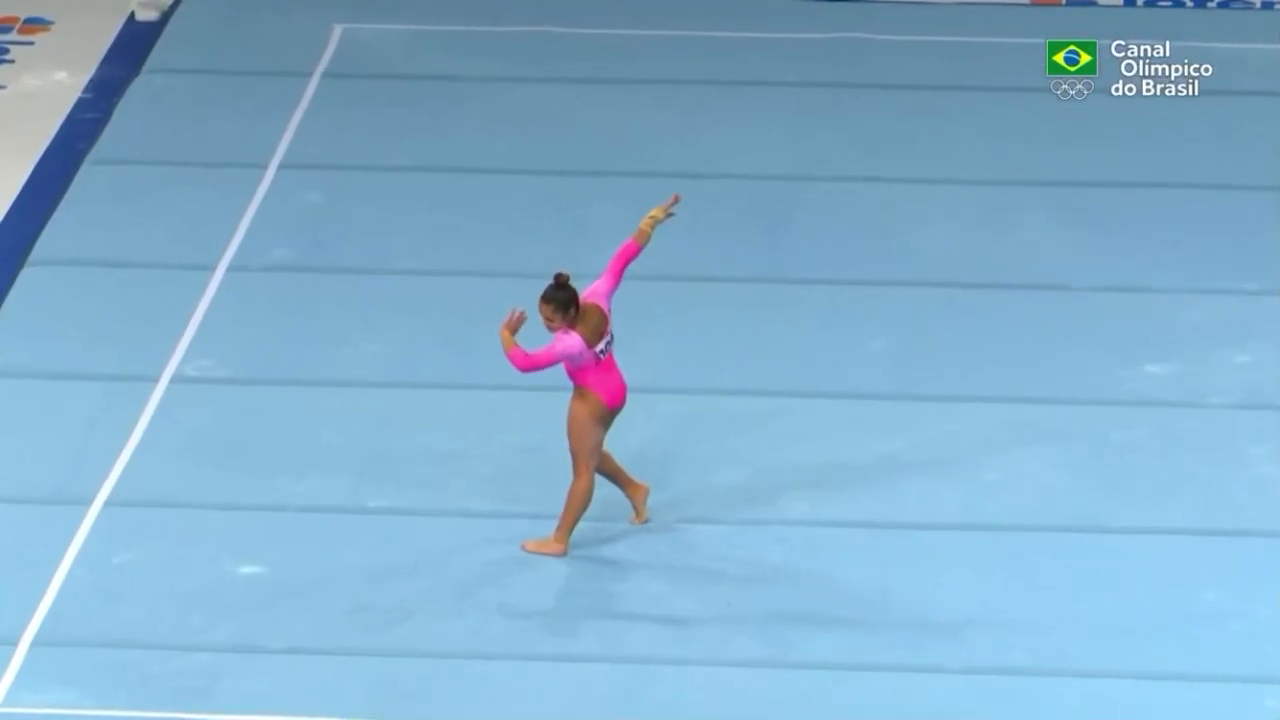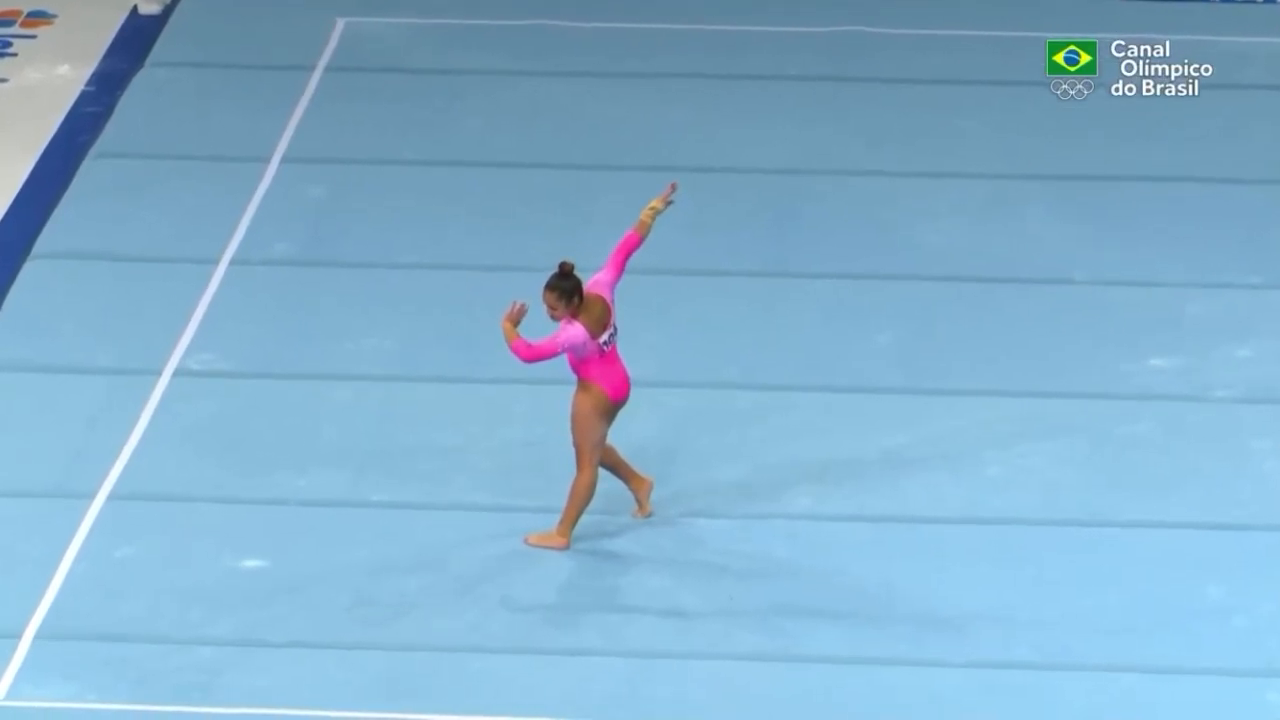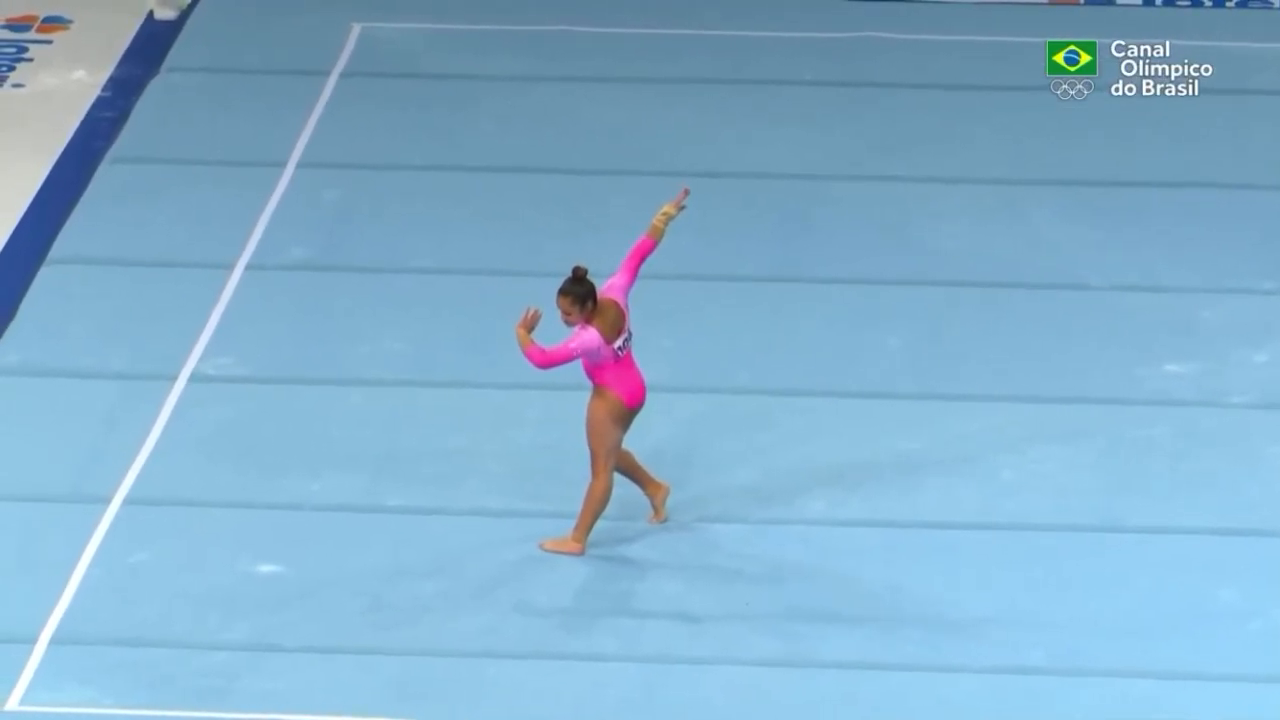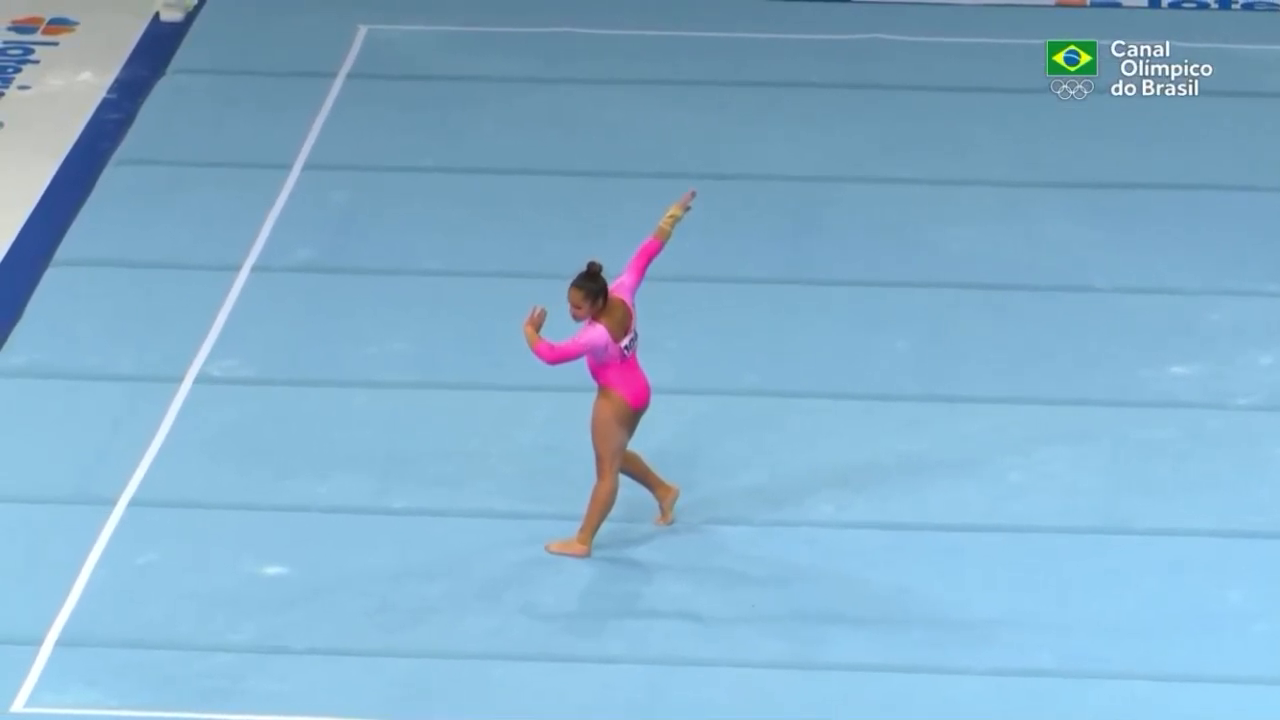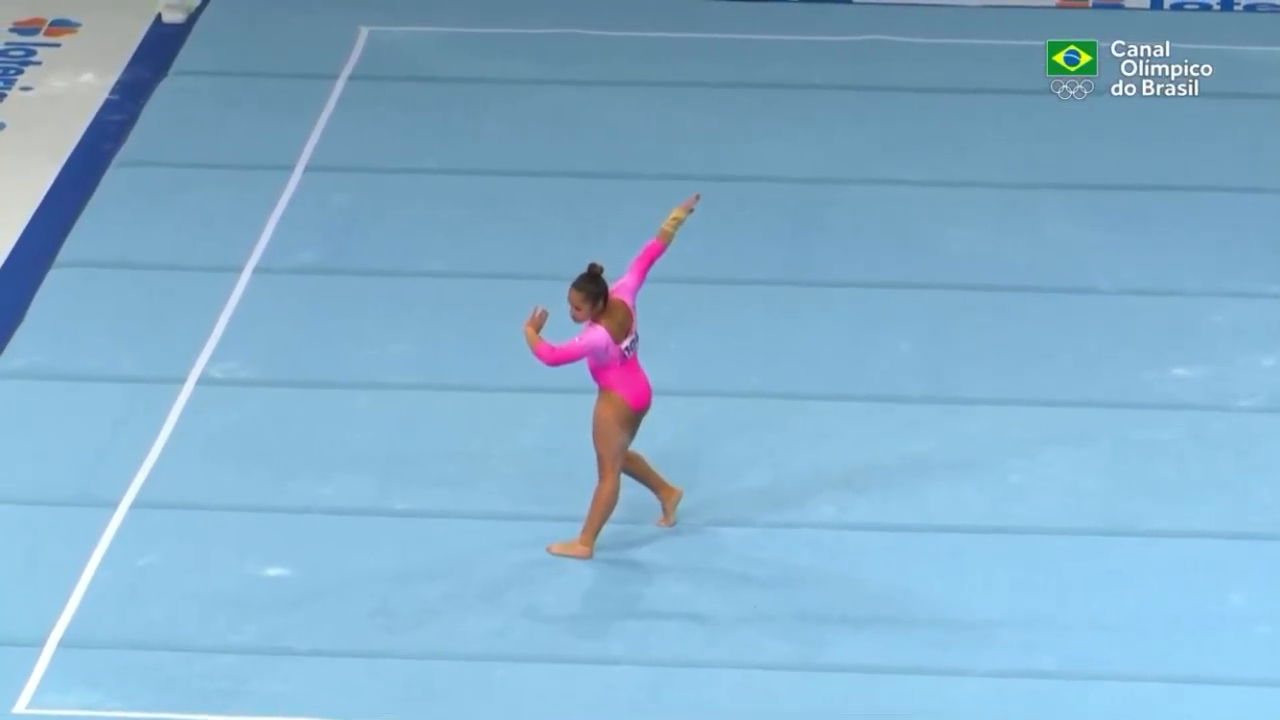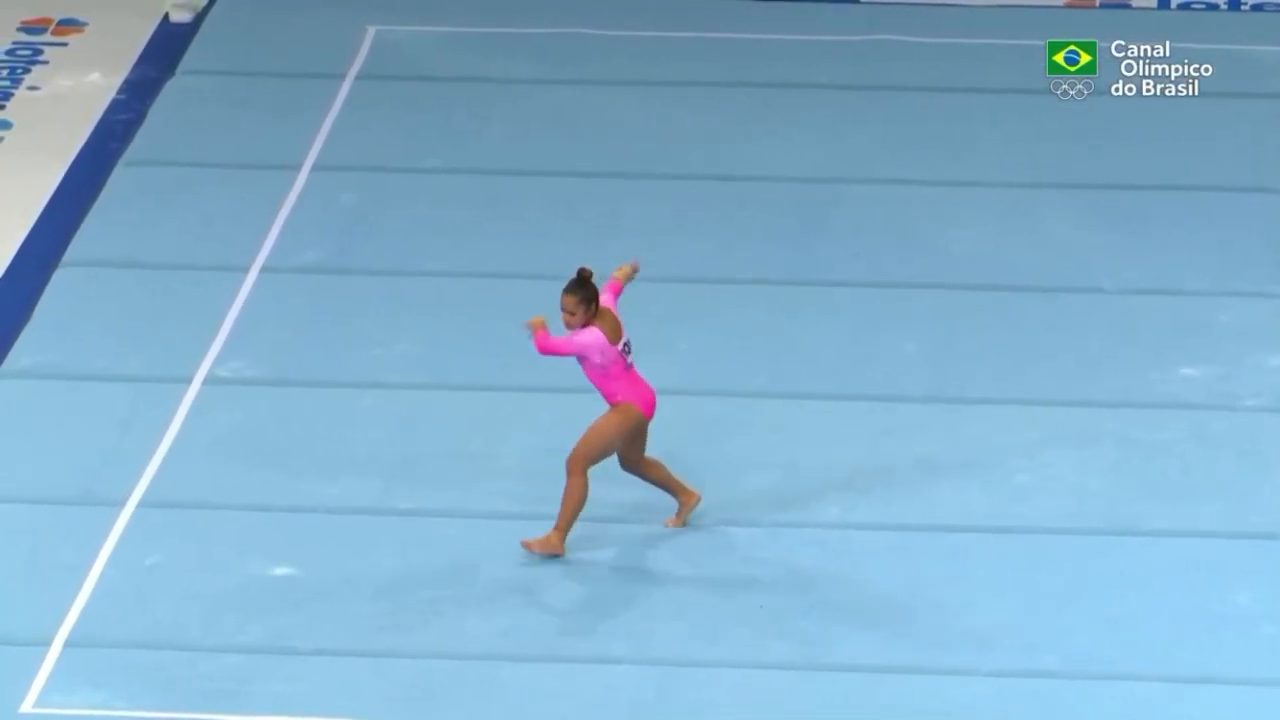
dt=0.7s
person 1, frame 1
left shoulder: (571, 343)
right shoulder: (596, 298)
left elbow: (524, 363)
right elbow: (622, 259)
left wrist: (506, 335)
right wrist: (650, 222)
left hip: (593, 400)
right hip: (614, 390)
left knee: (583, 470)
right knee: (590, 455)
left ankle: (559, 540)
right ankle: (634, 489)
person 1, frame 2
left shoulder: (574, 334)
right shoulder: (600, 290)
left elbow: (528, 353)
right elbow: (624, 249)
left wrist: (508, 327)
right wrist: (650, 213)
left hip: (596, 393)
right hip: (616, 383)
left knee: (586, 464)
right knee: (594, 448)
left ankle: (561, 534)
right ankle: (638, 483)
person 1, frame 3
left shoulder: (588, 338)
right shoulder: (614, 295)
left elbow: (542, 359)
right elbow: (637, 256)
left wrist: (522, 334)
right wrist: (663, 219)
left hip: (612, 398)
right hip: (632, 389)
left knee: (601, 470)
right knee: (610, 453)
left ankle: (577, 540)
right ankle: (654, 488)
person 1, frame 4
left shoulder: (597, 335)
right shoulder: (622, 294)
left elbow: (551, 355)
right elbow: (645, 255)
left wrist: (530, 331)
right wrist: (671, 218)
left hip: (617, 399)
right hip: (637, 390)
left knee: (607, 471)
right knee: (617, 456)
left ankle: (582, 541)
right ankle: (664, 490)
person 1, frame 5
left shoulder: (596, 337)
right shoulder: (623, 296)
left elbow: (551, 356)
right elbow: (649, 255)
left wrist: (530, 332)
right wrist: (676, 218)
left hip: (617, 400)
right hip: (638, 391)
left knee: (608, 472)
right knee: (618, 456)
left ankle: (584, 543)
right ankle: (667, 492)
person 1, frame 6
left shoulder: (589, 340)
right shoulder: (604, 307)
left elbow: (546, 346)
right elbow: (611, 286)
left wrist: (537, 327)
right wrist: (622, 276)
left hip: (629, 408)
right hip: (639, 401)
left knee: (576, 464)
right knee: (631, 461)
left ankle: (555, 539)
right ankle: (684, 496)
